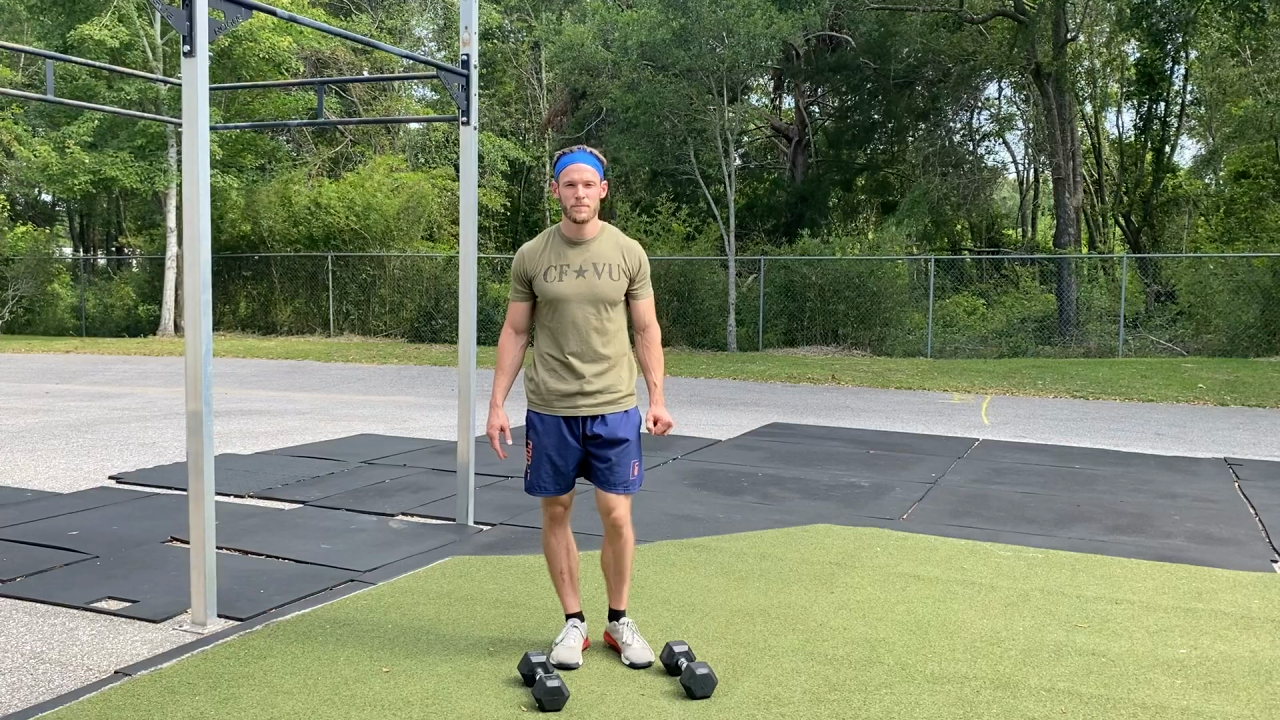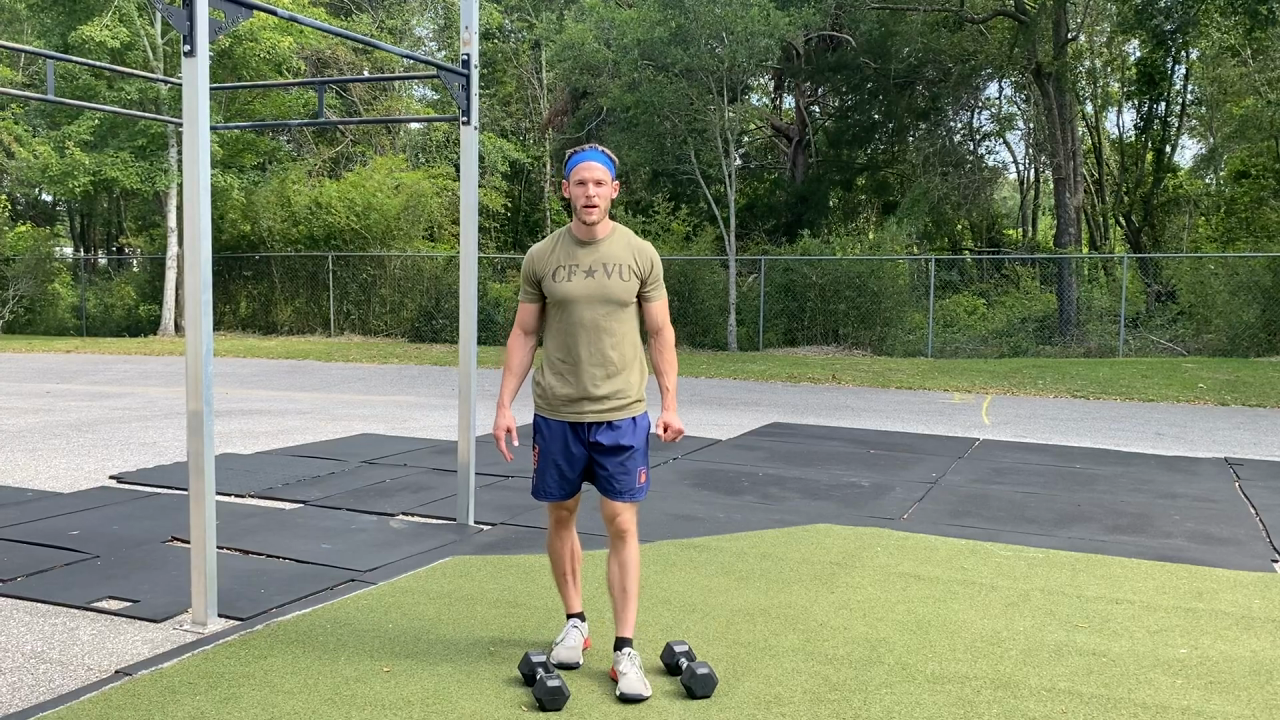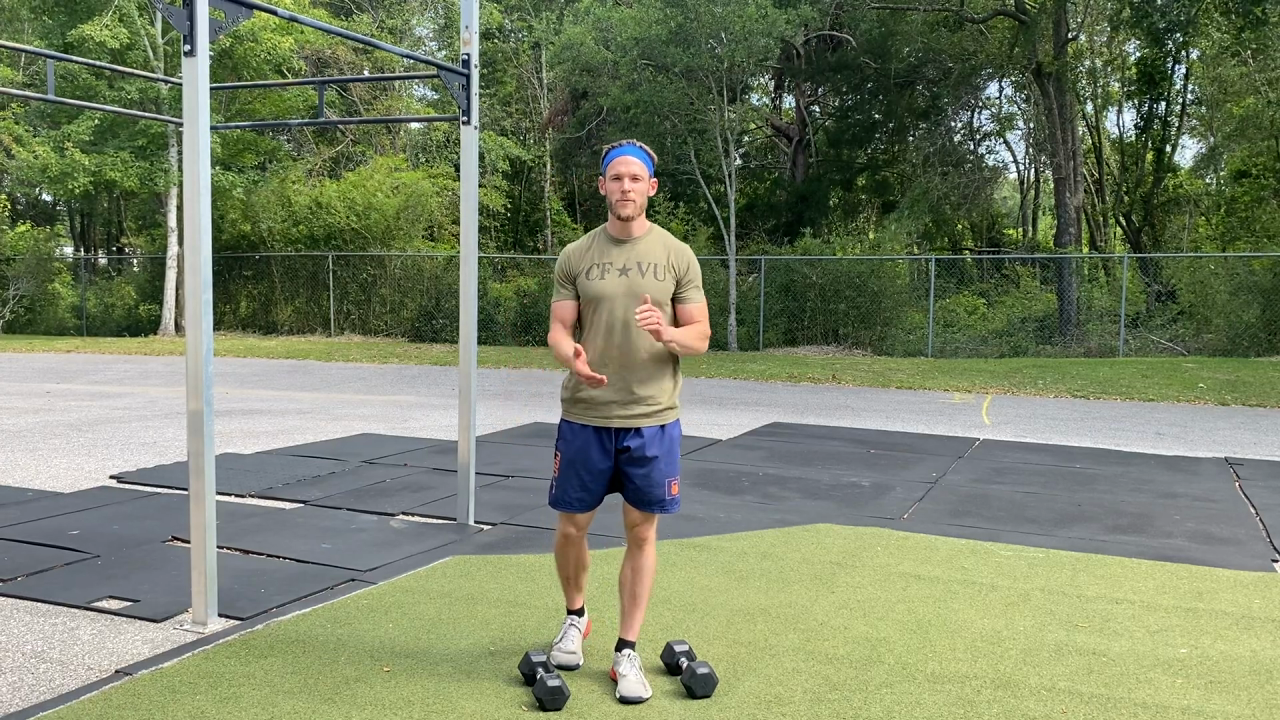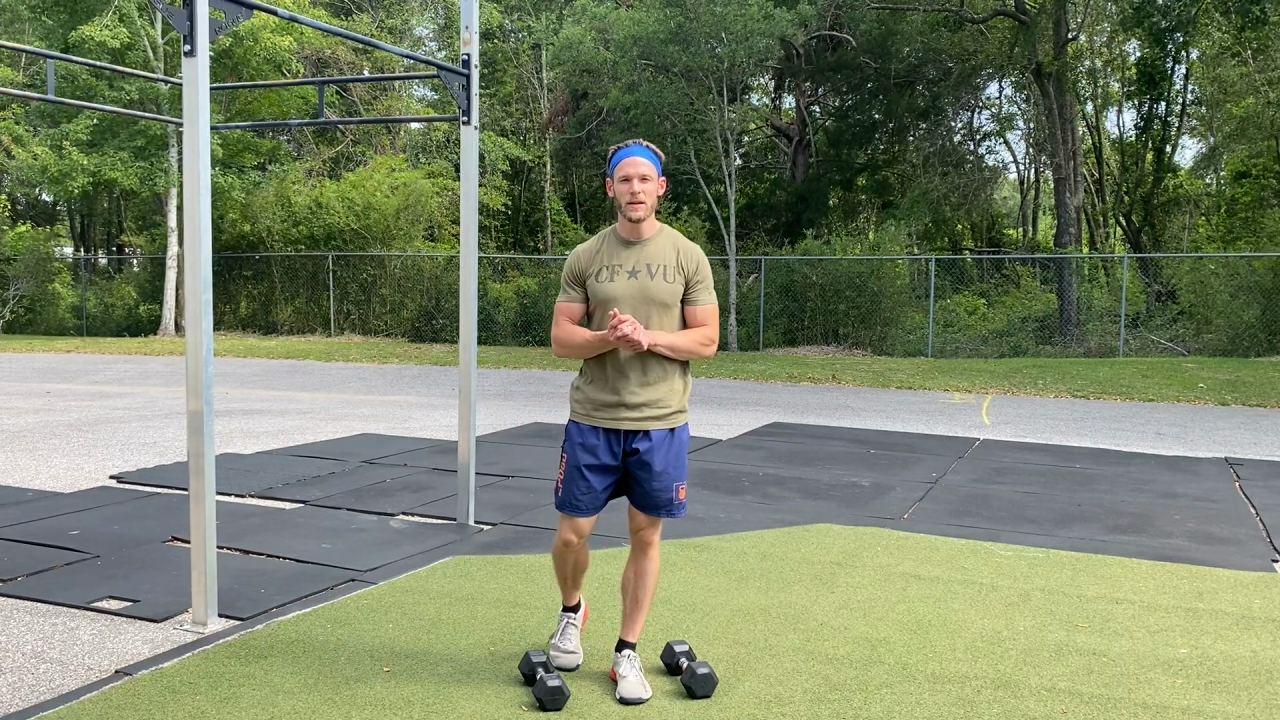
dt=0.7s
person 1, frame 1
left shoulder: (629, 253)
right shoulder: (531, 256)
left elbow: (647, 330)
right elbow: (515, 333)
left wrist: (657, 399)
right wrist: (497, 404)
left hip: (614, 406)
right hip: (551, 409)
left knee: (617, 517)
right knee: (557, 514)
left ankle: (619, 620)
right ankle: (574, 623)
person 1, frame 2
left shoulder: (641, 254)
right shoulder: (541, 256)
left elbow: (660, 331)
right elbow: (525, 333)
left wrist: (669, 403)
right wrist: (504, 405)
left hip: (622, 412)
right hip: (557, 412)
left knee: (621, 525)
right knee: (561, 516)
left ankle: (625, 650)
right ankle: (575, 622)
person 1, frame 3
left shoulder: (677, 254)
right shoulder: (575, 255)
left elbow: (700, 337)
right elbow: (558, 331)
left wrist: (666, 334)
right wrist: (573, 358)
left hip: (652, 419)
right hip: (585, 417)
left knee: (641, 532)
right knee: (572, 526)
left ankle: (627, 652)
right ankle: (575, 616)
person 1, frame 4
left shoulder: (687, 256)
right shoulder: (584, 257)
left elbow: (706, 340)
right elbow: (561, 338)
left wrist: (648, 338)
right wrist: (608, 338)
left hip: (661, 423)
right hip: (592, 420)
left knee: (645, 538)
right knee: (571, 534)
left ankle: (627, 653)
right ankle: (571, 610)
